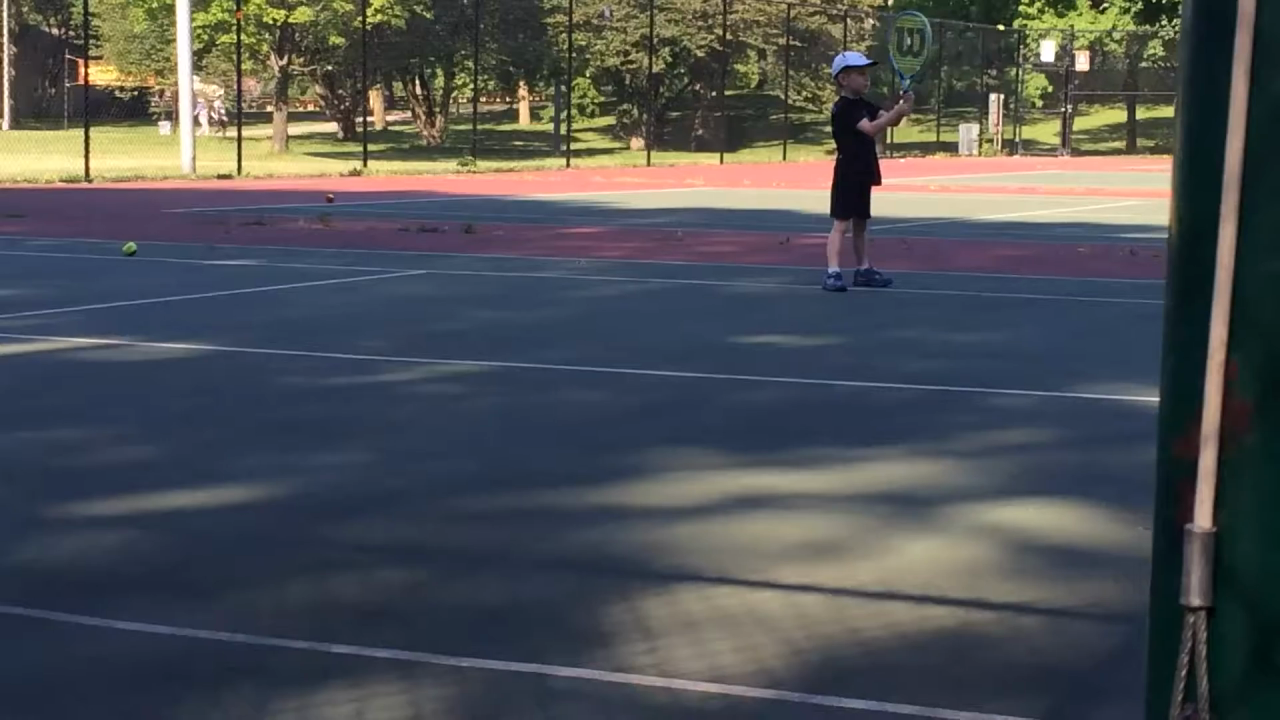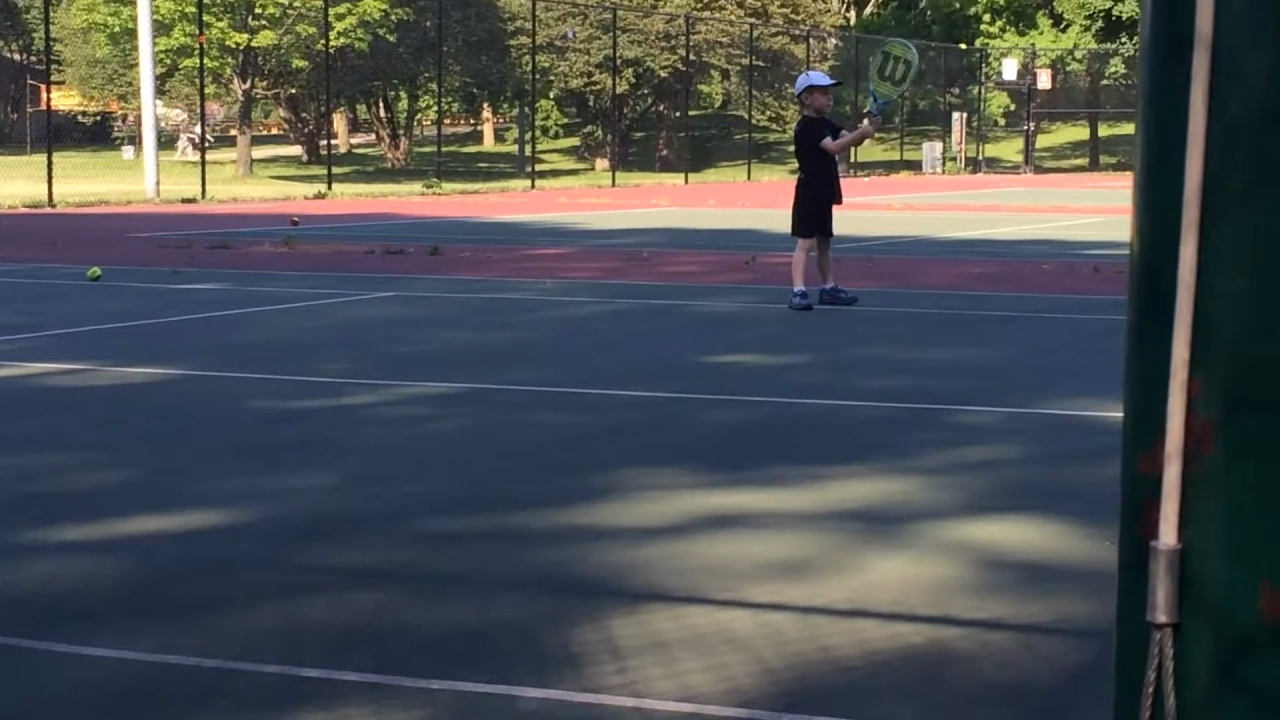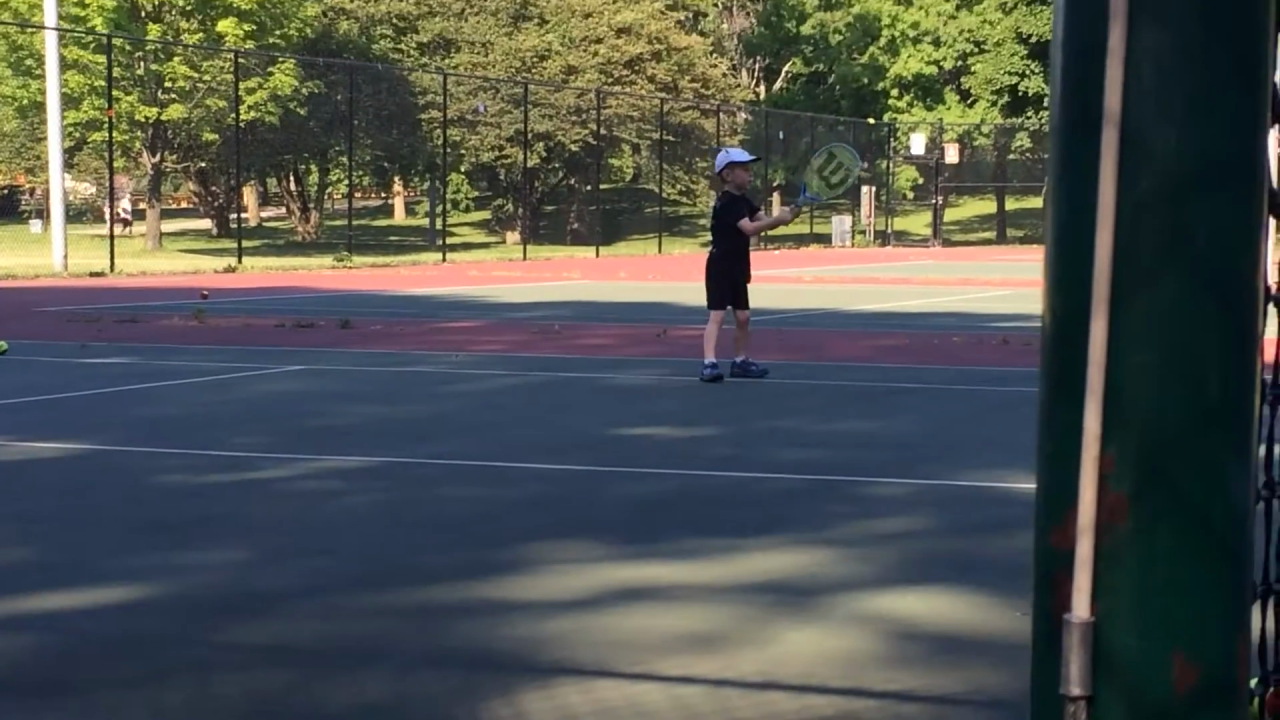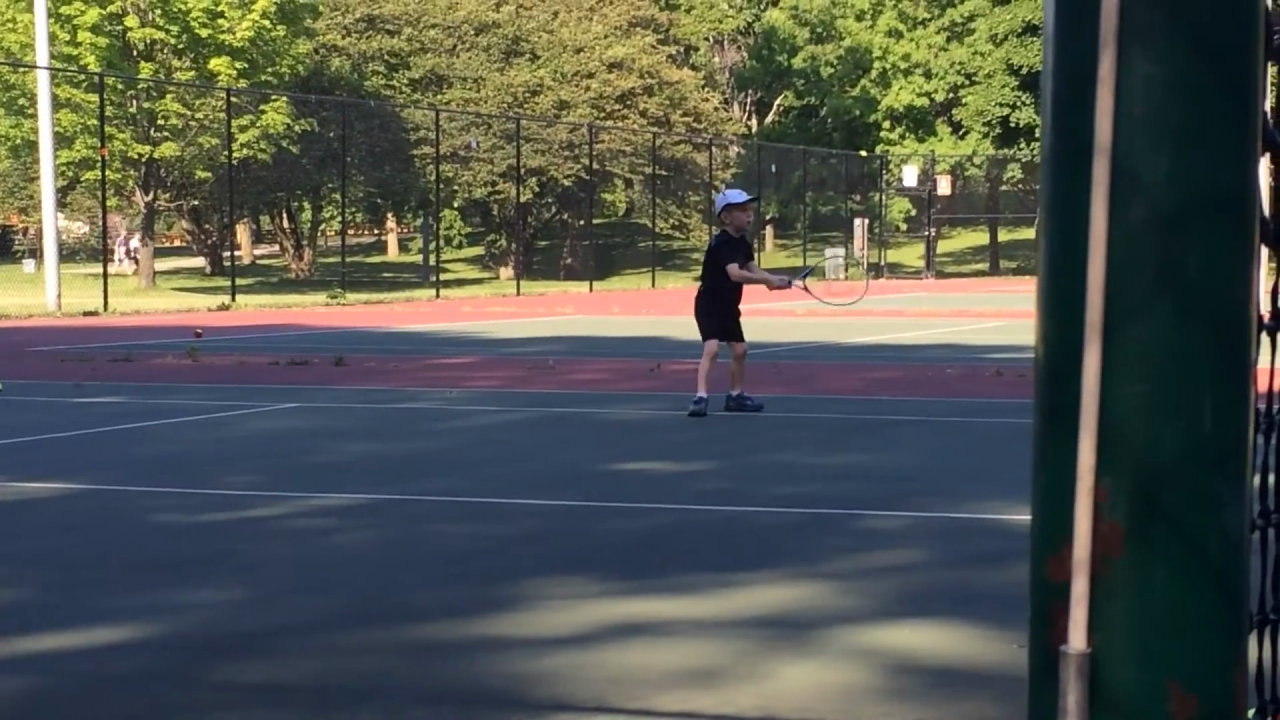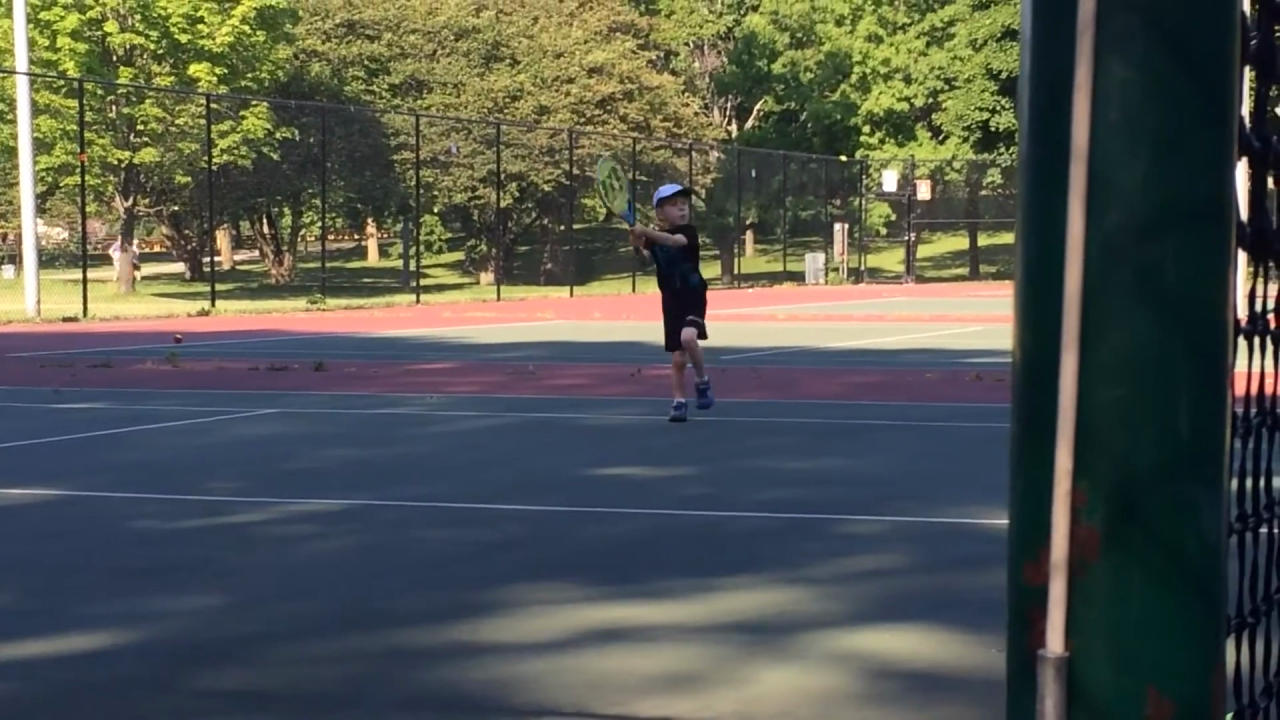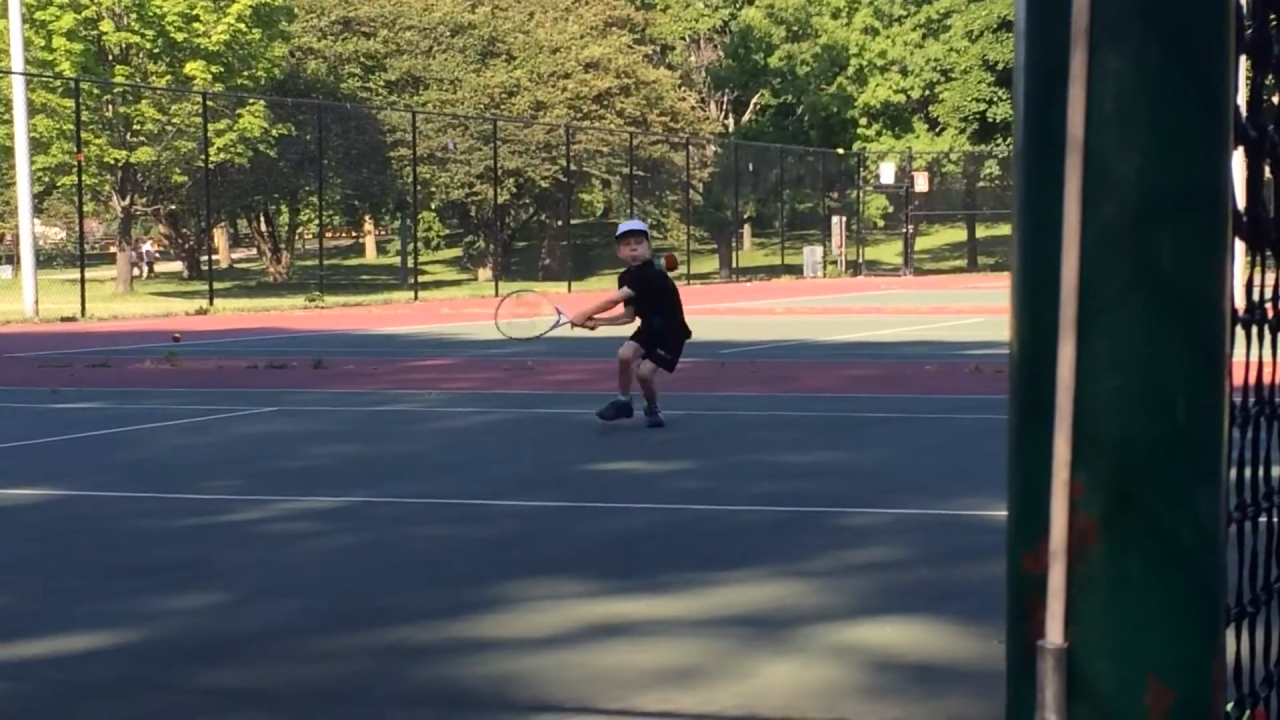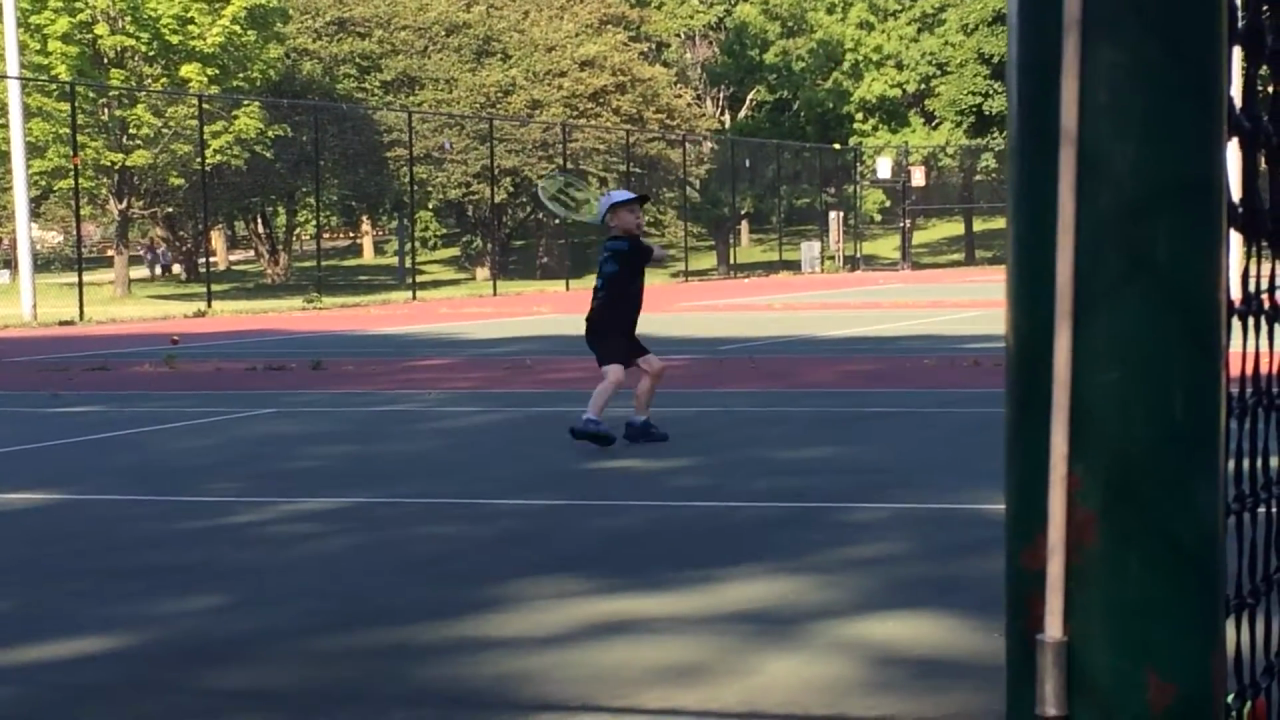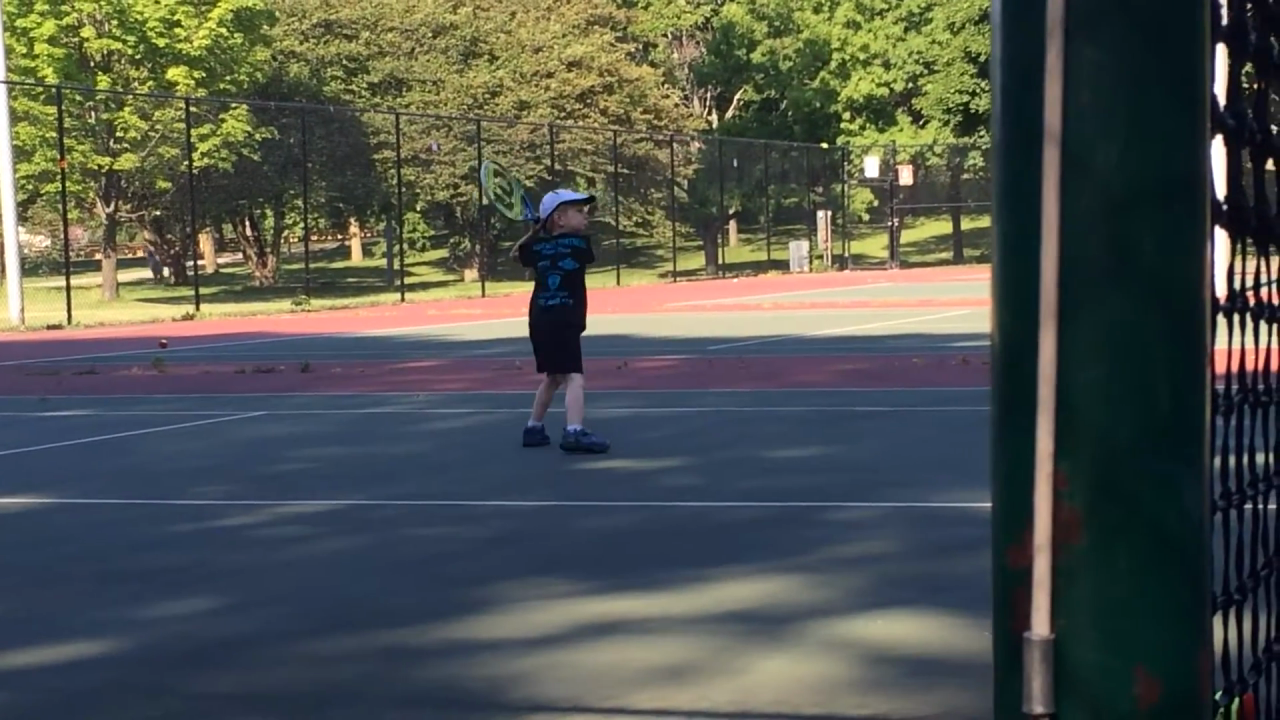
dt=0.5s
person 1, frame 1
left shoulder: (863, 104)
right shoulder: (843, 108)
left elbow: (890, 121)
right elbow: (871, 129)
left wrist: (901, 108)
right wrist: (897, 111)
left hip: (863, 175)
right hip: (848, 175)
left knee: (860, 224)
right knee: (842, 224)
left ankle: (863, 270)
right ankle: (832, 273)
person 1, frame 2
left shoulder: (825, 123)
right shoulder: (806, 126)
left elbow: (851, 141)
right elbow: (834, 147)
left wrist: (866, 131)
right wrist: (861, 132)
left hip: (824, 194)
right hip: (809, 194)
left knee: (824, 242)
right knee: (805, 242)
left ankle: (828, 288)
right ankle: (798, 292)
person 1, frame 3
left shoulder: (742, 201)
right shoulder: (727, 203)
left elbow: (763, 221)
right elbow: (750, 229)
left wrist: (784, 217)
right wrist: (779, 219)
left hip: (737, 270)
right hip: (720, 268)
left knee: (743, 316)
right knee: (717, 315)
left ankle: (741, 361)
right ankle: (709, 363)
person 1, frame 4
left shoulder: (742, 242)
right shoulder: (721, 243)
left elbow: (753, 270)
right elbow: (735, 274)
left wrist: (774, 279)
right wrist: (766, 281)
left hip: (729, 306)
right hip: (709, 306)
left knee: (740, 350)
right knee: (711, 349)
left ankle: (736, 395)
right ankle: (700, 397)
person 1, frame 5
left shoulder: (688, 232)
right shoulder: (657, 241)
left elbow: (673, 240)
right elbow: (644, 256)
left wrist: (648, 233)
right wrist: (640, 241)
left hip: (694, 299)
right hip: (672, 303)
left knee: (688, 337)
right knee: (677, 358)
left ankle: (702, 381)
right ankle: (679, 402)
person 1, frame 6
left shoulder: (649, 273)
right shoulder: (626, 277)
left elbow: (616, 299)
right elbow: (630, 315)
left wrist: (586, 314)
right wrist: (597, 321)
left hip: (671, 333)
right hip: (649, 330)
left knee: (644, 372)
right knee: (625, 354)
left ankle: (652, 409)
right ankle: (624, 401)
person 1, frame 7
left shoulder: (612, 247)
right shoulder: (629, 245)
right elbow: (660, 255)
right wrist: (638, 239)
left hip: (619, 328)
right hip: (605, 326)
left knee: (655, 368)
right knee: (615, 376)
left ankle: (638, 424)
right ankle: (588, 421)
person 1, frame 8
left shoulder: (538, 247)
right shoulder: (580, 243)
left elbow: (517, 253)
left wrist: (536, 232)
left hip: (539, 322)
right hip: (562, 324)
left knee: (554, 377)
right knee: (575, 380)
left ankle: (534, 428)
right ankle: (574, 432)
